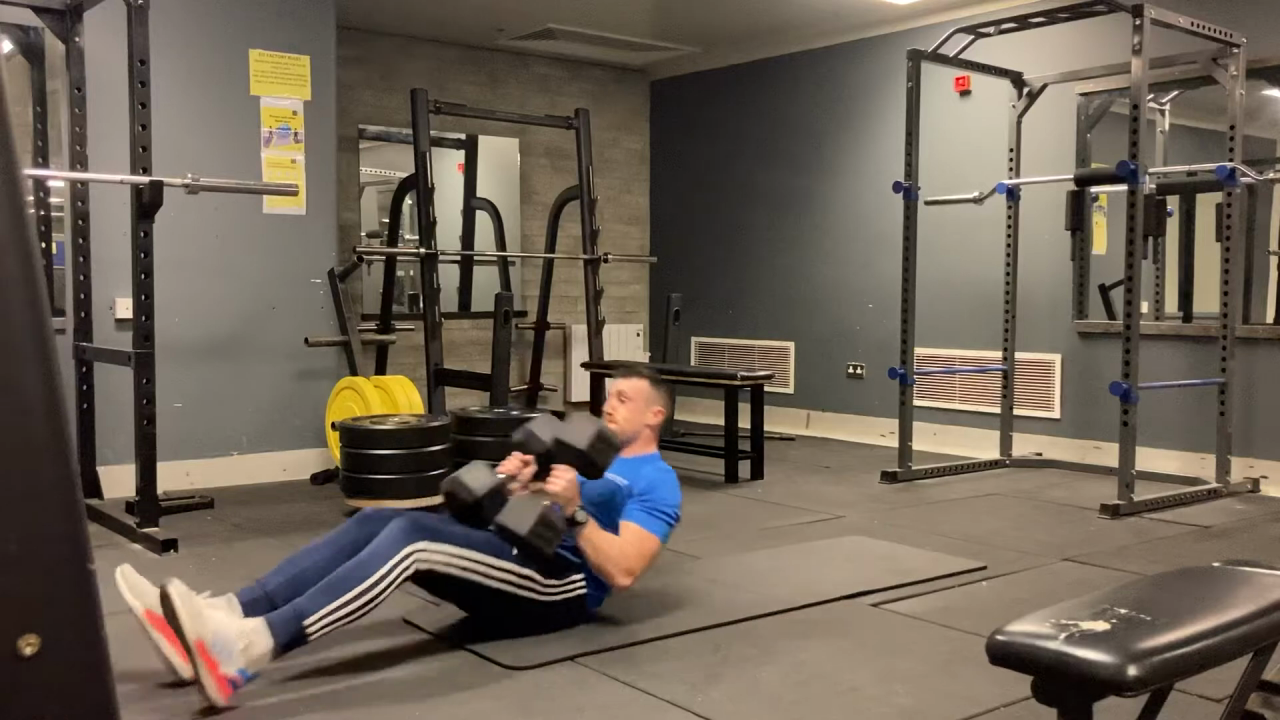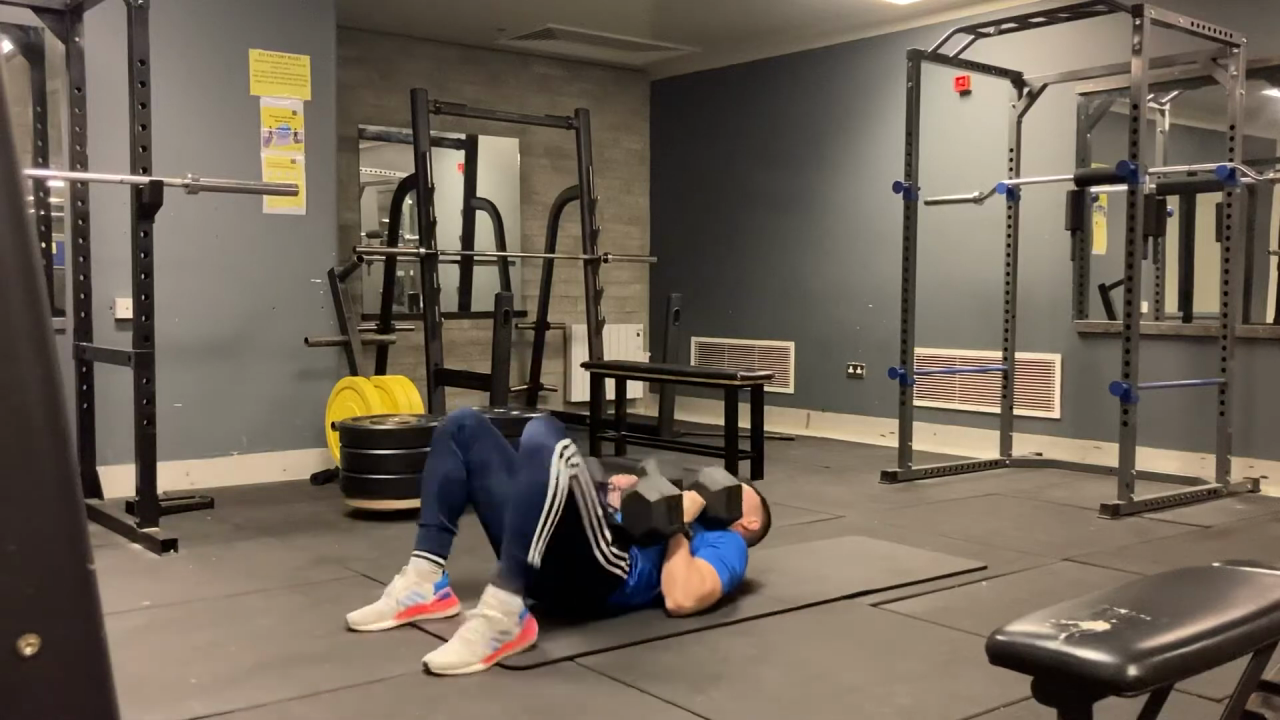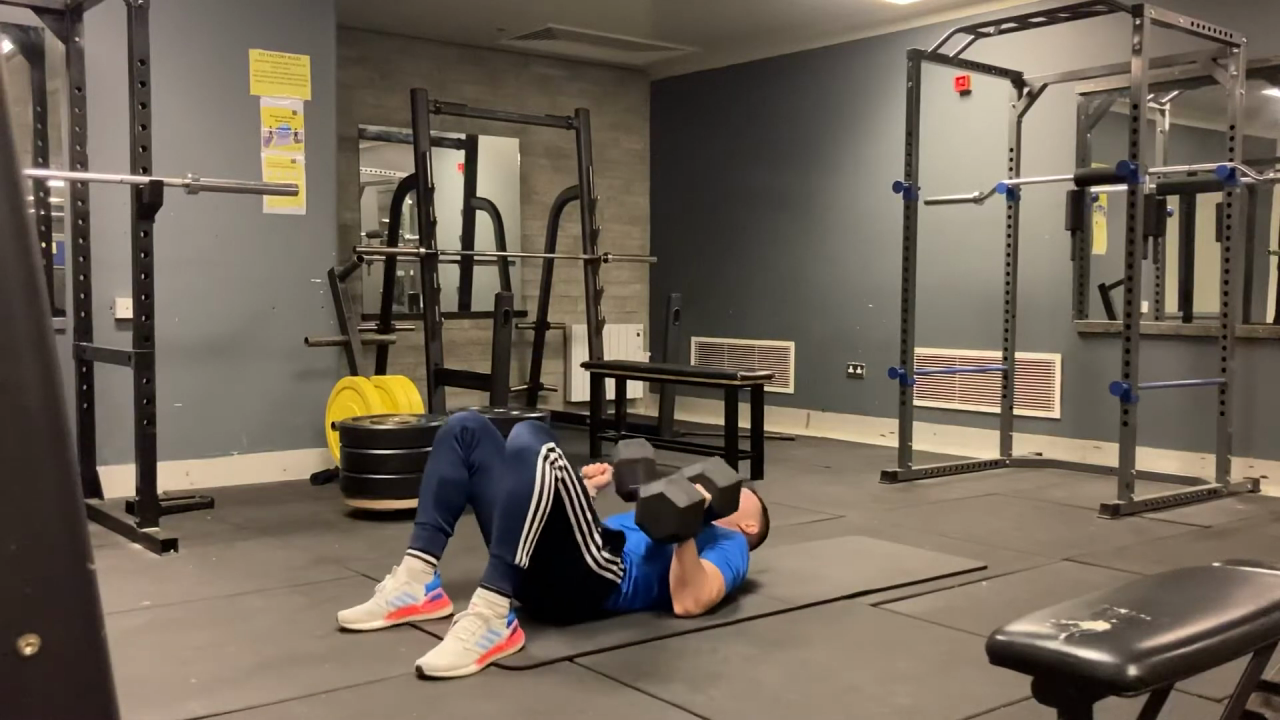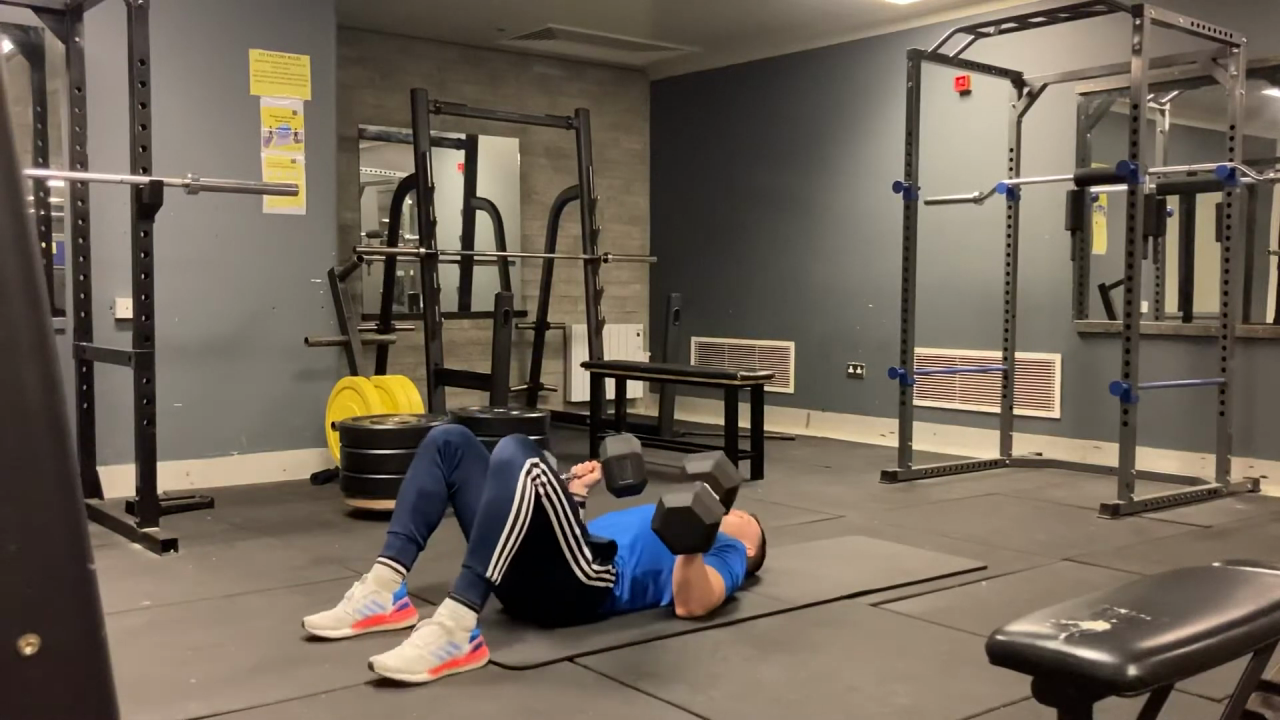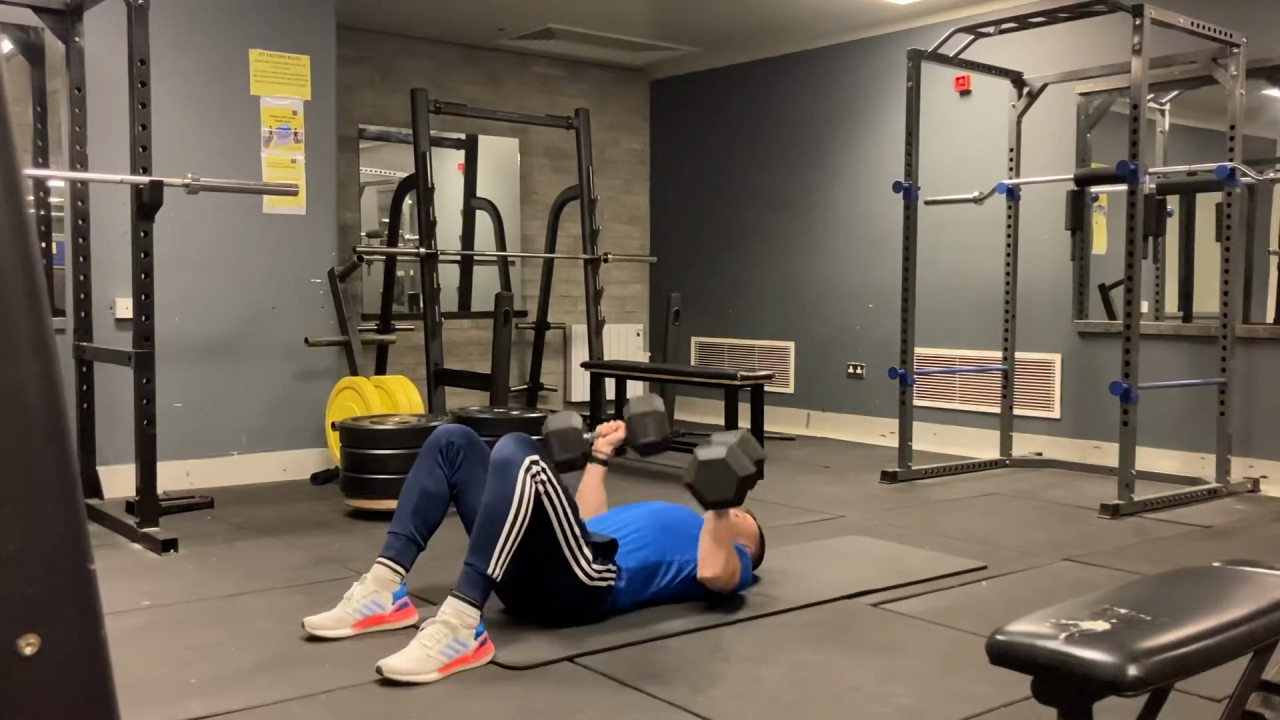
dt=0.7s
person 1, frame 1
left shoulder: (655, 483)
left elbow: (623, 571)
left wrist: (574, 509)
right wrist: (513, 481)
left hip: (561, 586)
right hip: (514, 555)
left knee: (411, 537)
right knee: (371, 521)
left ankle: (243, 652)
right ankle: (228, 618)
person 1, frame 2
left shoulder: (726, 545)
left elbow: (680, 599)
left wrist: (681, 523)
right wrist: (606, 500)
left hip: (599, 564)
right hip: (549, 553)
left knee: (545, 435)
right knee: (463, 427)
left ankle: (502, 615)
right ankle: (426, 582)
person 1, frame 3
left shoulder: (728, 546)
left elbow: (688, 602)
right wrist: (584, 492)
left hip: (591, 575)
right hip: (541, 564)
left knee: (533, 440)
right knee: (466, 429)
left ankle: (492, 618)
right ankle: (417, 583)
person 1, frame 4
left shoulder: (725, 553)
right shoulder: (657, 528)
left elbow: (690, 604)
right wrist: (575, 496)
left hip: (582, 583)
right hip: (529, 573)
left knee: (517, 455)
right knee: (449, 440)
left ankle: (455, 627)
right ankle: (384, 589)
person 1, frame 5
left shoulder: (731, 558)
right shoulder: (674, 529)
left elbow: (712, 572)
right elbow: (586, 521)
right wrist: (600, 456)
left hip: (583, 581)
right hip: (530, 571)
left knee: (517, 452)
right knee: (452, 441)
left ankle: (461, 627)
right ankle: (385, 592)
